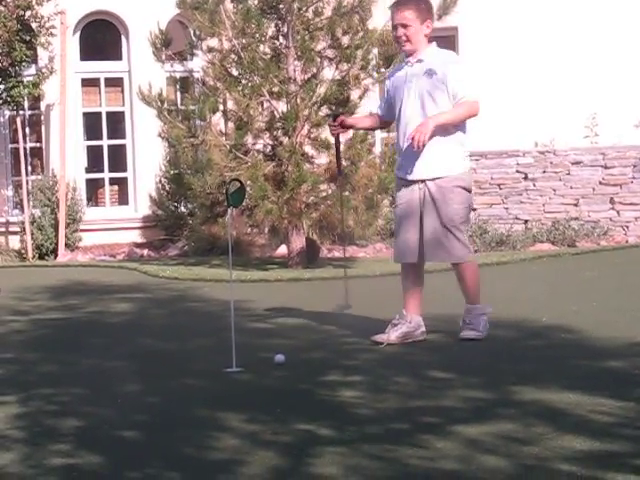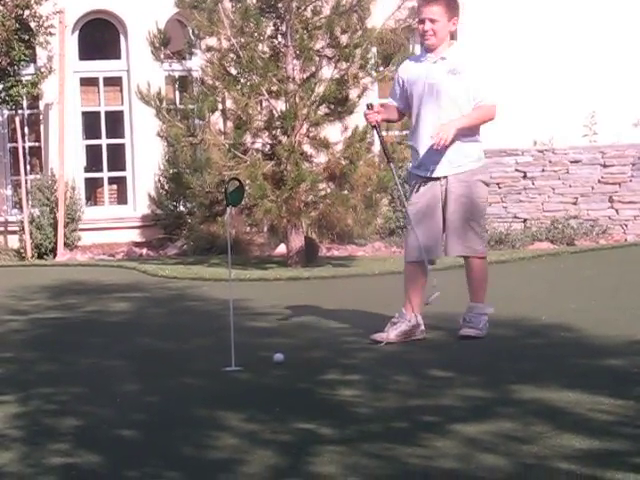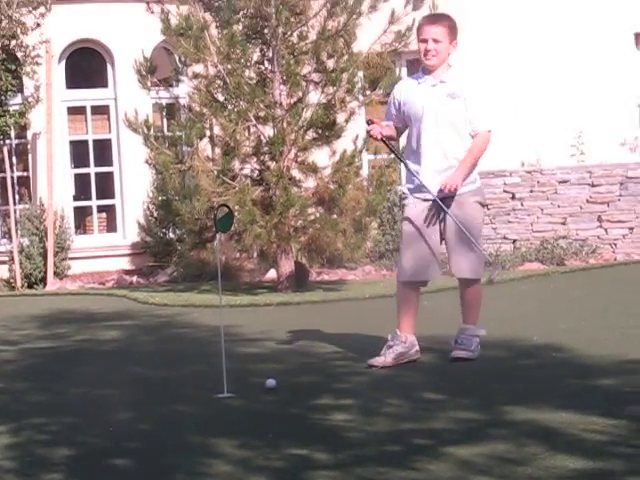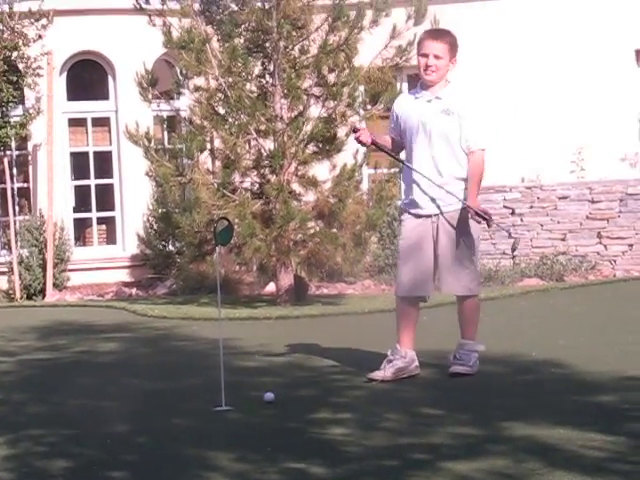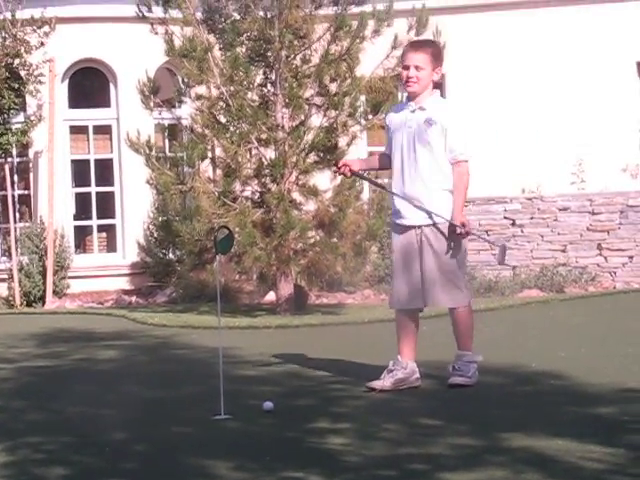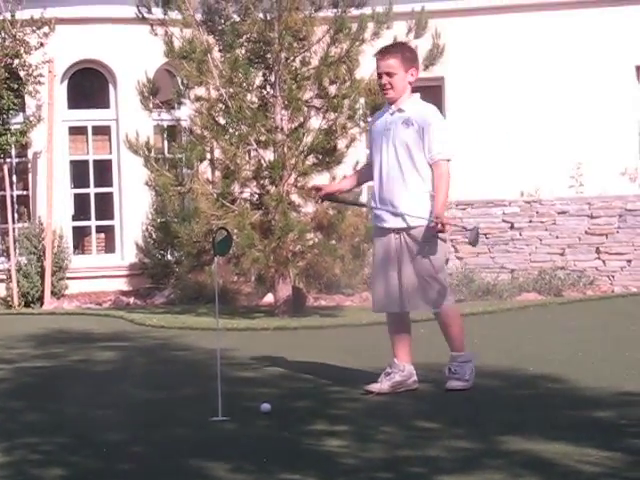
dt=0.2s
person 1, frame 1
left shoulder: (446, 62)
right shoulder: (395, 75)
left elbow: (472, 106)
right elbow: (385, 118)
left wrist: (432, 121)
right wrist: (354, 122)
left hip: (447, 173)
right hip: (408, 175)
left knee: (455, 247)
right knee: (407, 250)
left ankle: (476, 313)
right ankle: (411, 320)
person 1, frame 2
left shoulder: (466, 64)
right shoulder: (408, 68)
left elbow: (488, 109)
right elbow: (398, 108)
left wrist: (453, 125)
right wrist: (381, 114)
left hip: (465, 168)
right hip: (422, 172)
left knee: (471, 244)
right knee: (415, 246)
left ankle: (477, 312)
right ankle: (410, 317)
person 1, frame 3
left shoulder: (464, 88)
right shoulder: (404, 89)
left elbow: (482, 136)
right elbow: (397, 126)
left wrist: (459, 174)
right wrist: (381, 129)
left hip: (461, 192)
right hip: (418, 193)
left knee: (468, 266)
right knee: (409, 268)
left ankle: (469, 334)
right ankle: (404, 340)
person 1, frame 4
left shoulder: (461, 105)
right shoulder: (402, 104)
left elbow: (476, 155)
left wrist: (472, 201)
right wrist: (372, 138)
left hip: (455, 208)
right hip: (415, 209)
left knee: (464, 282)
right knee: (407, 284)
left ankle: (467, 350)
right ankle: (404, 355)
person 1, frame 5
left shoulder: (445, 114)
right shoulder: (394, 115)
left elbow: (460, 165)
left wrist: (459, 212)
right wrist: (358, 164)
left hip: (441, 220)
right hip: (403, 220)
left knee: (455, 293)
right knee: (404, 296)
left ankle: (466, 360)
right ankle: (405, 366)
person 1, frame 6
left shoulder: (426, 115)
right shoulder: (378, 120)
left elbow: (441, 164)
left wrist: (440, 207)
right wrist: (337, 185)
left hip: (420, 223)
right hip: (386, 223)
left knee: (435, 294)
right knee: (390, 299)
left ankle: (461, 360)
right ankle: (402, 369)
